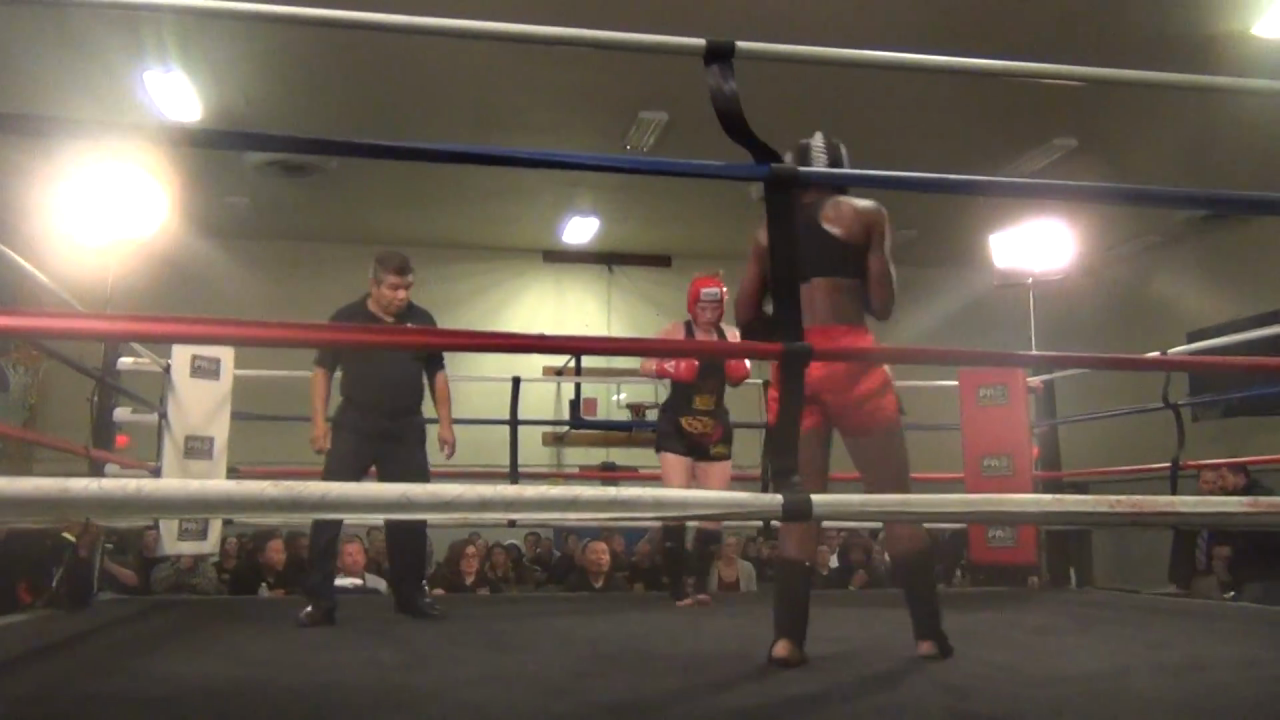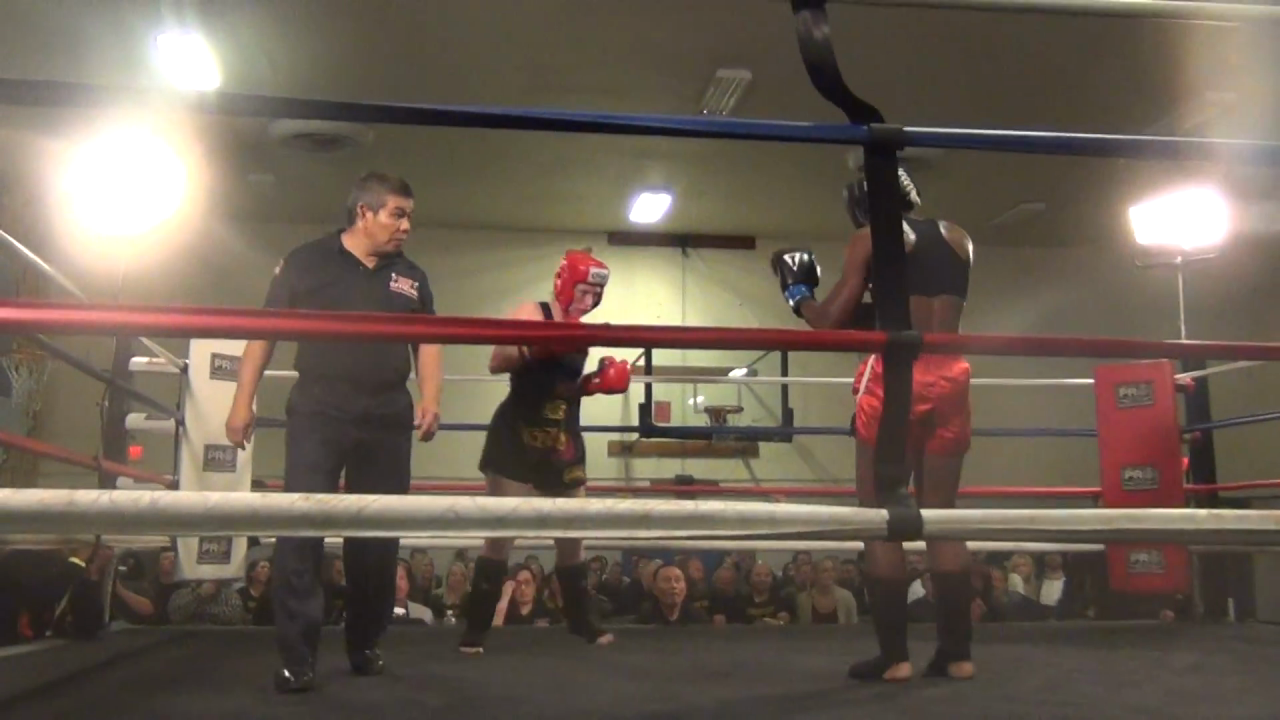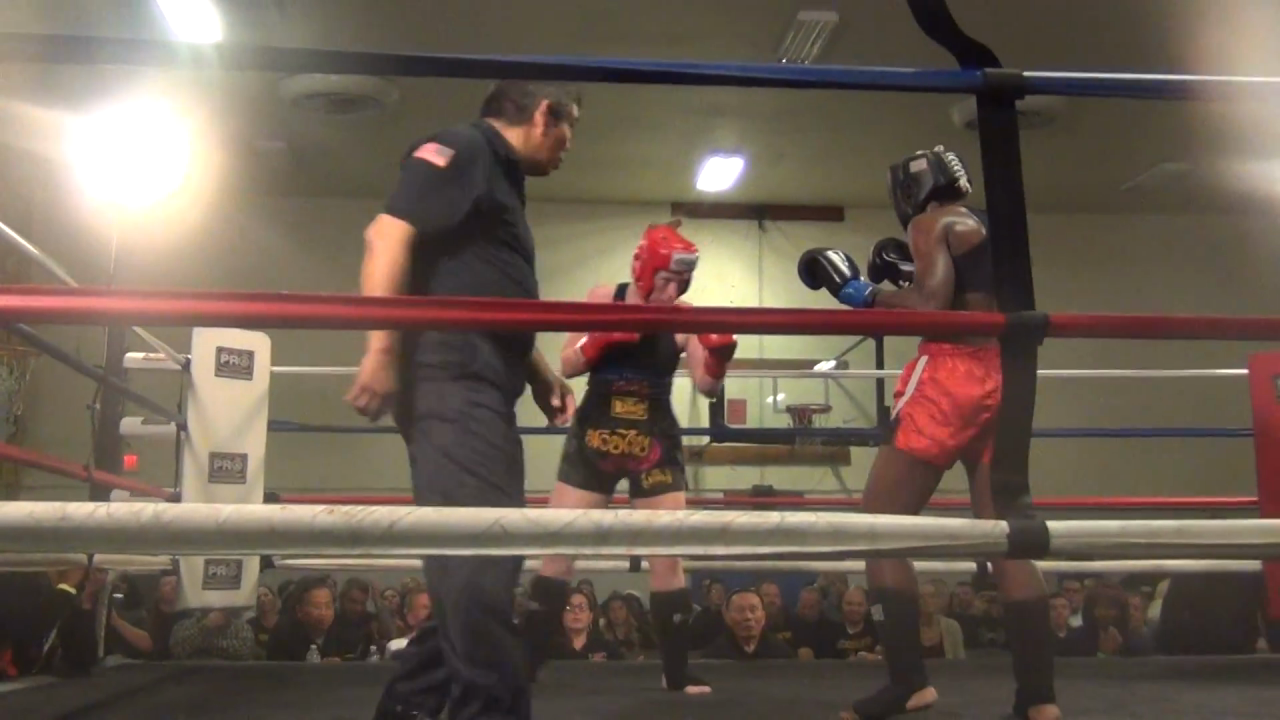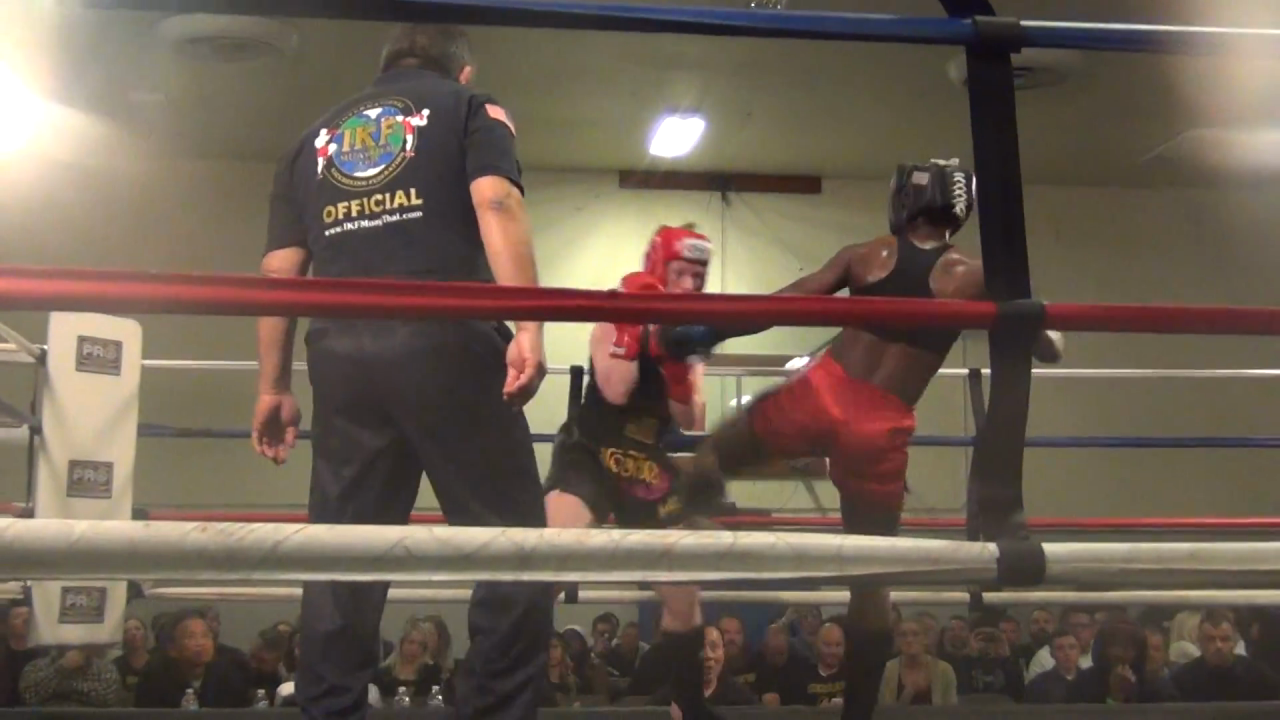
dt=1s
person 1, frame 1
left shoulder: (422, 321)
right shoulder: (346, 320)
left elbow: (436, 374)
right elbow: (322, 372)
left wrist: (445, 423)
right wrist: (319, 422)
left hip: (405, 431)
right hip: (354, 428)
left knee: (410, 515)
left ankle: (411, 594)
right ankle: (320, 600)
person 1, frame 2
left shoulder: (412, 278)
right shoulder: (306, 262)
left elbow: (427, 345)
left wrist: (429, 398)
right wrist: (244, 400)
left hip: (388, 420)
right hip: (318, 414)
left knee: (377, 537)
left ankle: (364, 638)
right ankle: (297, 654)
person 1, frame 3
left shoulder: (497, 178)
right shoulder: (454, 151)
right elbow: (389, 236)
left wrist: (543, 375)
right wrist: (380, 347)
left hip: (474, 378)
right hip: (448, 374)
left knee: (473, 547)
person 1, frame 4
left shoulder: (318, 136)
right shoulder: (472, 109)
left elbow: (279, 269)
right elbow: (496, 200)
left wrist: (273, 386)
right wrist: (529, 325)
left hip: (342, 355)
right hip: (447, 345)
person 2, frame 1
left shoulder: (770, 231)
right shoulder: (868, 215)
left elbow: (745, 316)
right elbow: (882, 305)
right hip: (853, 360)
right knee: (897, 501)
left ankle: (787, 636)
right ankle: (929, 631)
person 2, frame 2
left shoulder: (872, 239)
right shoulder: (958, 237)
left elbow: (832, 318)
left wrist: (797, 291)
right hip: (950, 375)
right knee: (940, 516)
left ankle: (894, 653)
right ankle: (956, 651)
person 2, frame 3
left shoulder: (931, 223)
left elbow: (933, 305)
left wrist: (859, 291)
right wrist: (907, 278)
left hip: (948, 377)
right hip: (1003, 381)
person 2, frame 4
left shoulder: (866, 254)
right shoulder: (967, 272)
left wrist: (702, 335)
right wrist: (1044, 336)
left hip: (822, 392)
right hip: (878, 428)
left knee: (716, 457)
person 3, frame 1
left shoulder: (730, 335)
right shoulder: (676, 332)
left elbow: (734, 379)
right elbow: (646, 367)
left wrist: (740, 370)
right wrist: (667, 369)
left hip: (715, 426)
right hip: (677, 424)
left ankle: (700, 581)
right ankle: (676, 584)
person 3, frame 2
right shoulder: (531, 314)
right elbow: (497, 363)
left wrist: (598, 383)
right wrist: (537, 343)
left hip: (561, 439)
right hip: (515, 433)
left knee: (573, 535)
right knee: (502, 536)
left ankle: (581, 620)
right ankle: (474, 627)
person 3, frame 3
right shoulder: (603, 300)
left elbow: (708, 387)
right elbow: (566, 365)
left wrist: (718, 354)
right wrist: (605, 336)
left hip: (654, 444)
right hip: (593, 439)
left knee: (667, 557)
right knee: (559, 550)
left ankle: (677, 669)
person 3, frame 4
right shoulder: (614, 317)
left elbow: (688, 421)
right elbow: (614, 393)
left wrist: (682, 373)
right wrist: (628, 327)
left hip: (646, 466)
right hip: (589, 457)
left knee: (680, 592)
